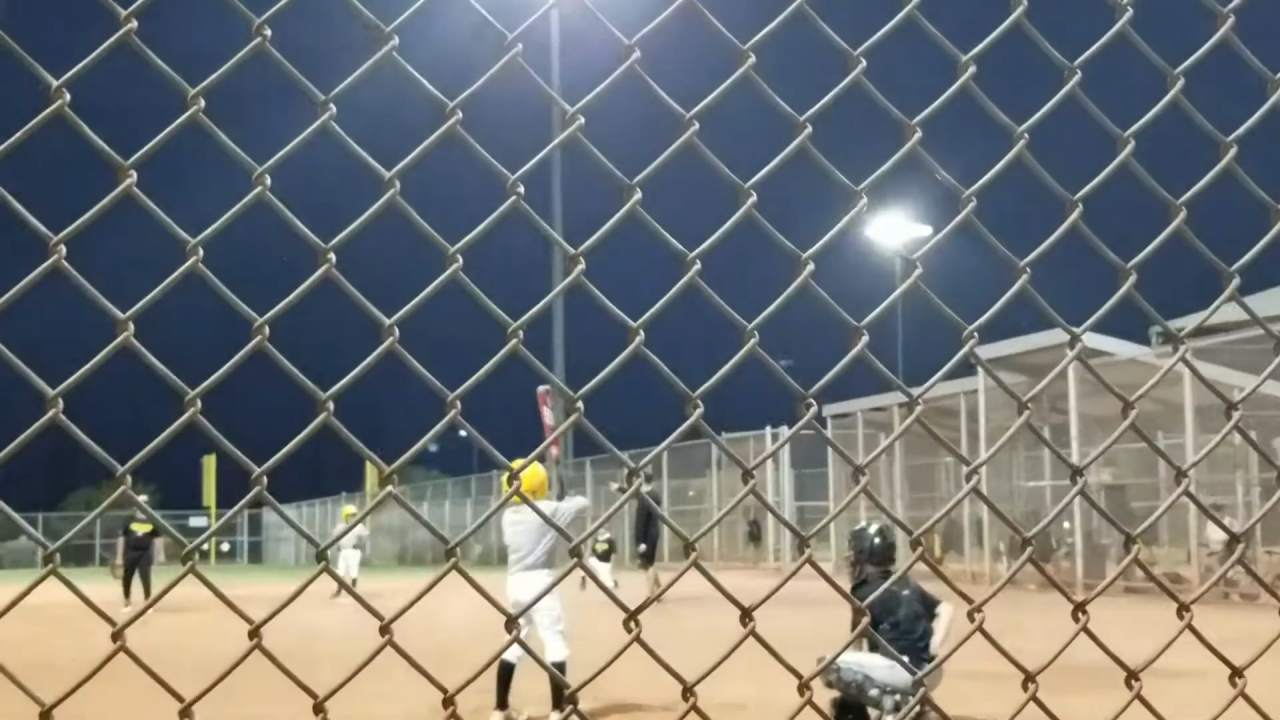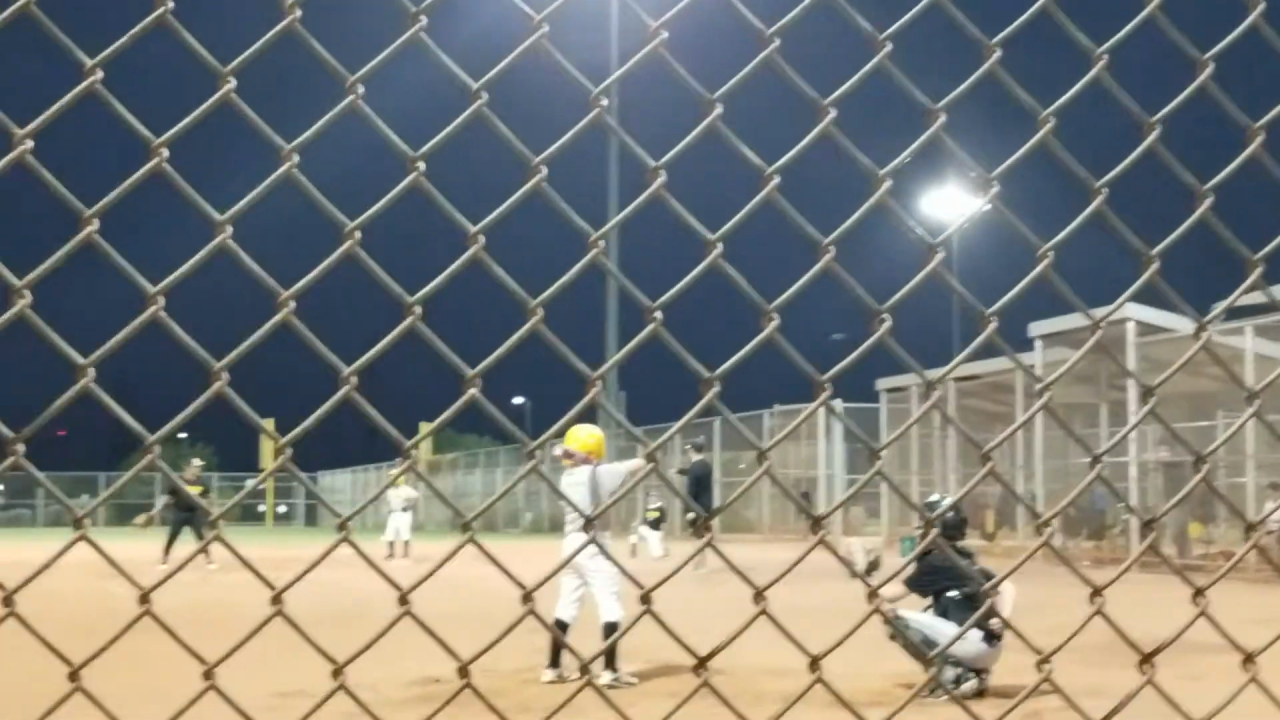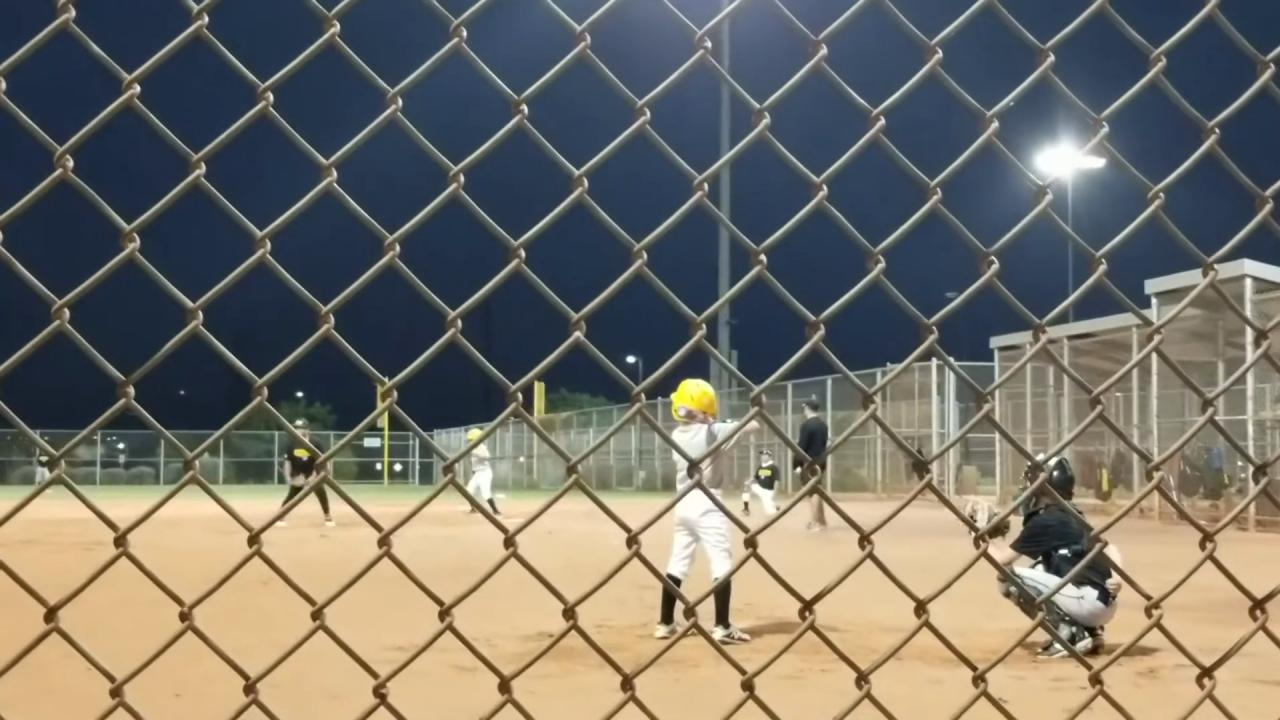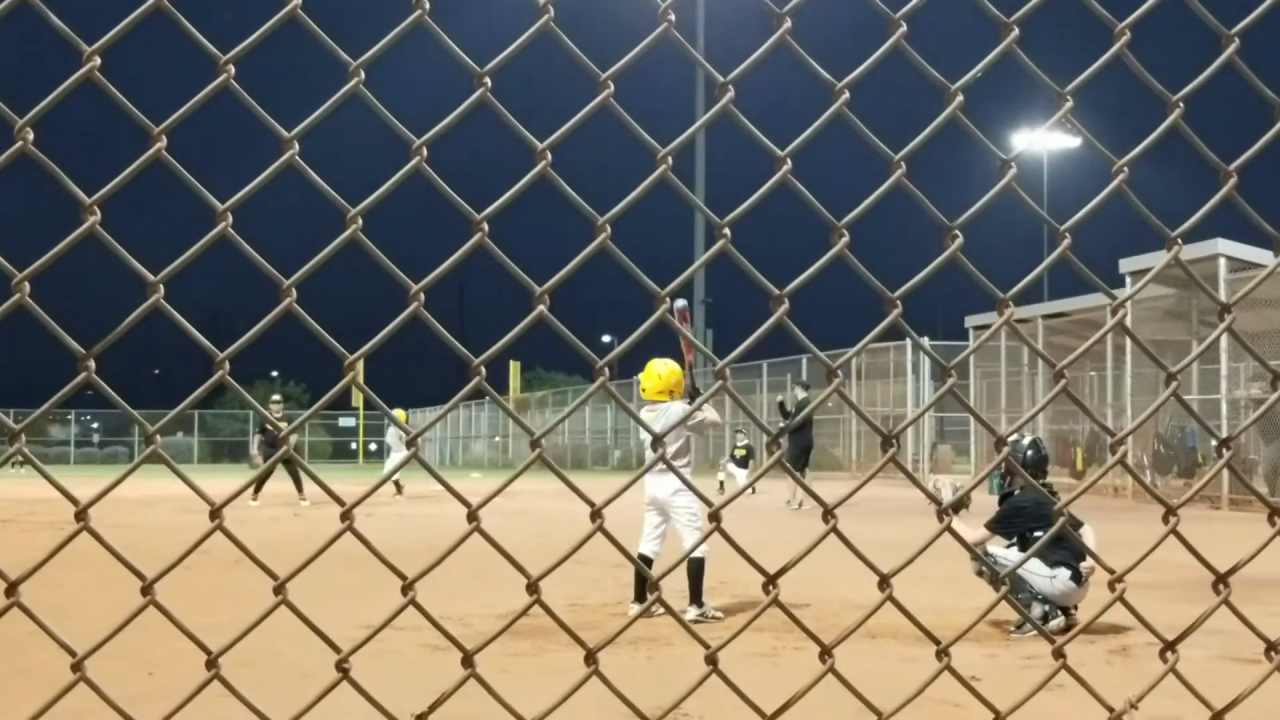
dt=1s
person 1, frame 1
left shoulder: (507, 515)
right shoulder: (548, 510)
right elbow: (583, 503)
right wrist: (566, 500)
left hip: (515, 583)
right hip: (540, 582)
left knee: (512, 645)
right knee: (555, 644)
person 1, frame 2
left shoulder: (567, 477)
right shoulder: (600, 473)
right elbow: (640, 463)
right wrist: (641, 461)
left hip: (571, 544)
right hip: (593, 545)
left knee: (566, 605)
right knee: (610, 606)
left ankle: (553, 667)
right ankle: (610, 671)
person 1, frame 3
left shoulder: (677, 435)
right shoulder: (712, 432)
right elbow: (753, 425)
right wrist: (728, 423)
left hip: (684, 504)
right hip: (706, 505)
left knee: (678, 563)
right knee: (722, 563)
left ankle: (665, 623)
right ankle: (722, 627)
person 1, frame 4
left shoulder: (644, 413)
right shoulder: (680, 410)
right elbow: (715, 421)
right wrist: (699, 400)
left hip: (653, 483)
right hip: (677, 485)
left knee: (649, 542)
right knee: (695, 543)
left ankle: (639, 602)
right ankle: (696, 606)
person 2, frame 1
left shoulder: (864, 592)
right shoulder: (907, 584)
right elbow: (944, 609)
right wrist: (935, 644)
left hip: (903, 671)
right hip: (930, 673)
left knee: (828, 665)
left ankle: (893, 702)
person 2, frame 2
left shoulder: (937, 561)
right shoulder: (964, 558)
left elbow: (891, 594)
right elbow: (1005, 588)
right wrist: (1003, 619)
left hip: (974, 642)
right hip: (987, 648)
left knee: (895, 618)
left ankle: (953, 674)
right ankle: (973, 672)
person 2, frame 3
left shoulder: (1043, 522)
right shoulder: (1072, 518)
left elbow: (1001, 559)
right elbow: (1110, 550)
right wrist: (1116, 579)
left hip: (1089, 602)
right hip: (1101, 602)
left knee: (1010, 577)
left ankle: (1071, 634)
right ankle: (1089, 631)
person 2, frame 4
left shoulder: (1019, 503)
right shoulder: (1046, 498)
left elbow: (974, 539)
right elbow: (1085, 530)
right wrist: (1090, 560)
left hip: (1062, 582)
right hip: (1074, 583)
left knee: (983, 555)
left ankle: (1042, 612)
right ankle: (1063, 610)
